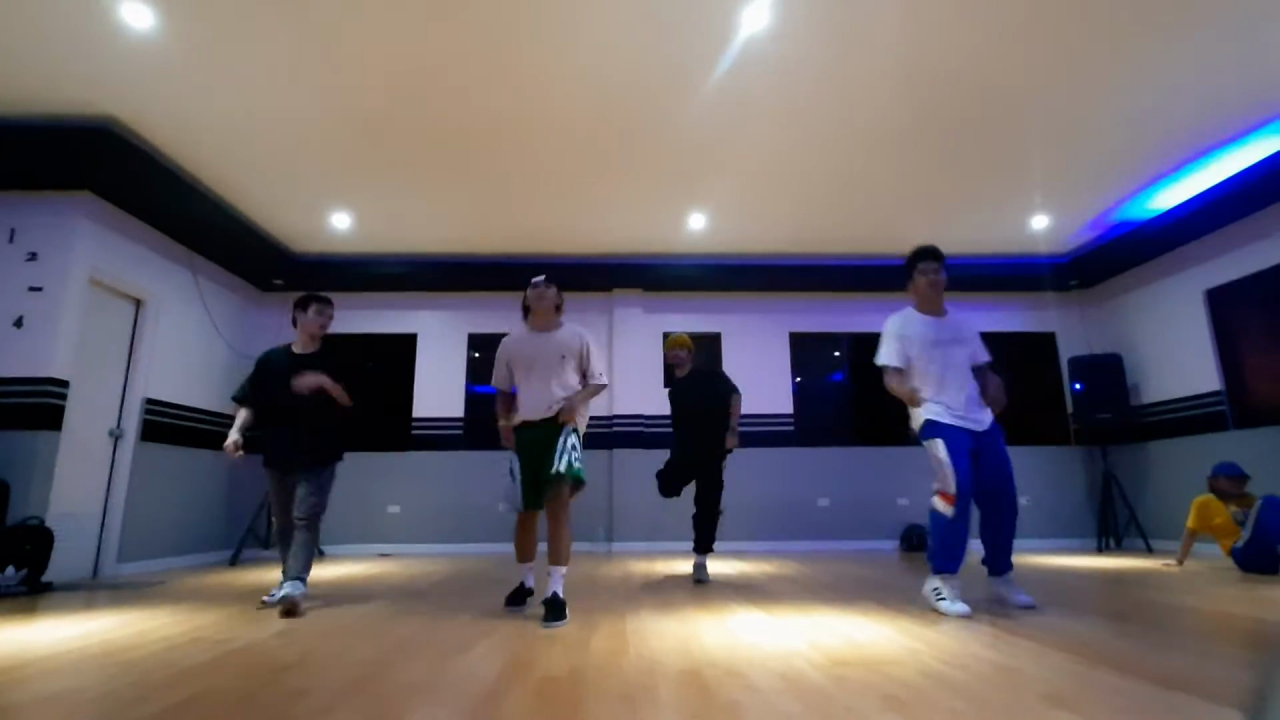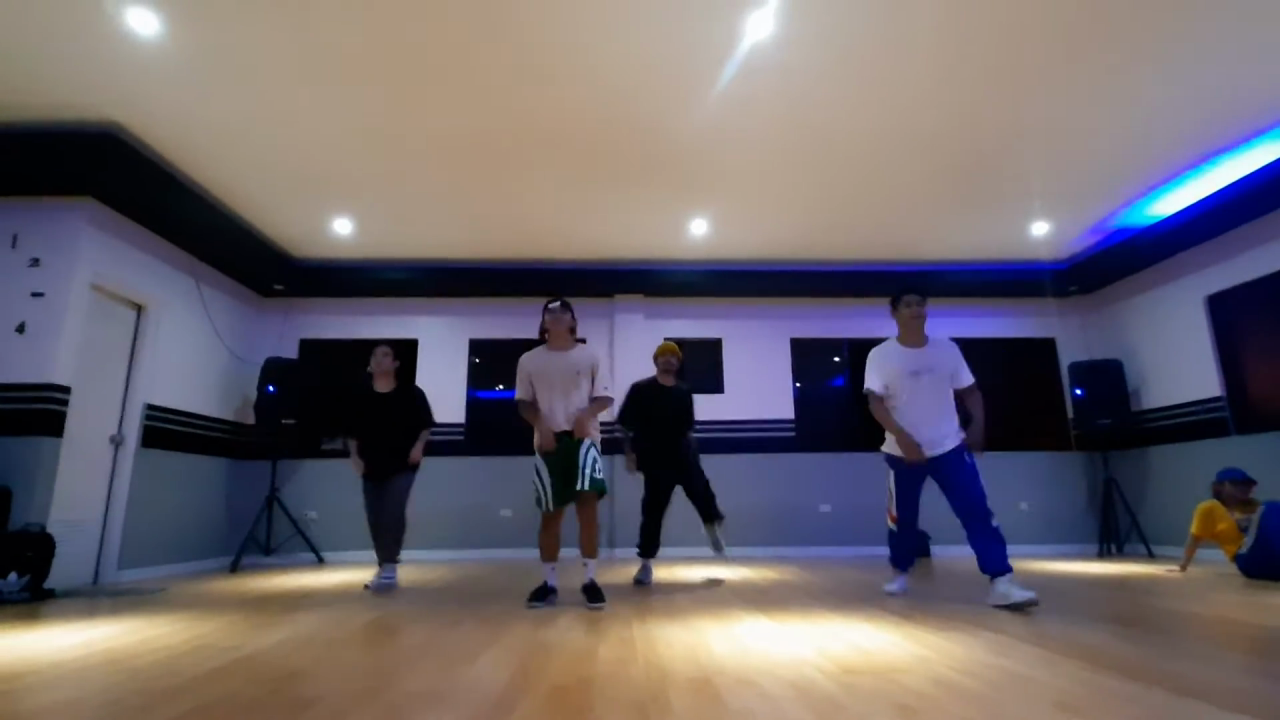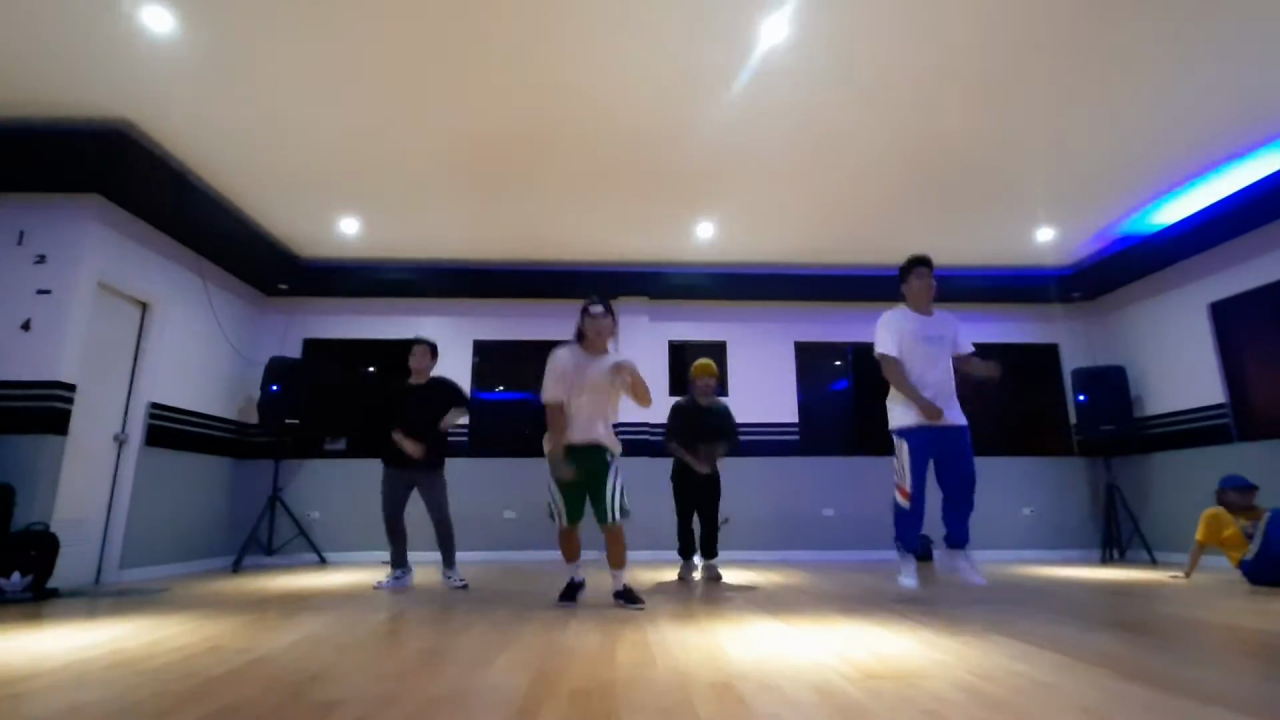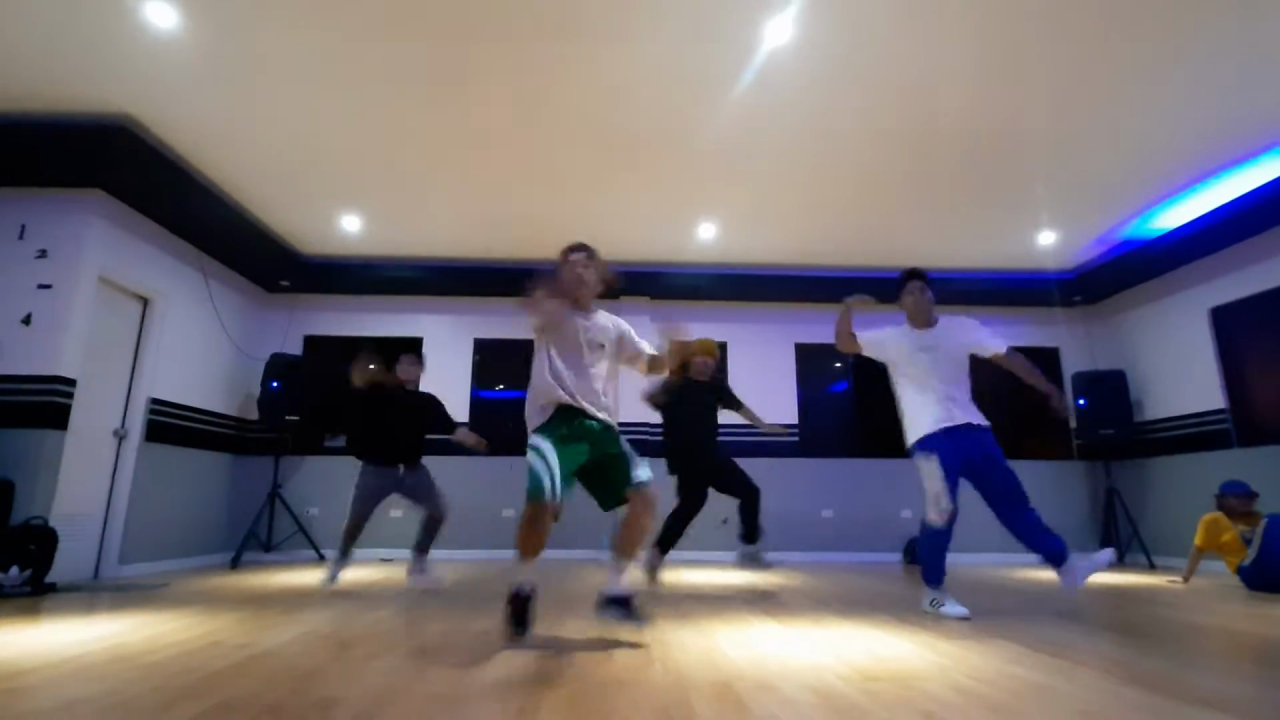
dt=1s
person 1, frame 1
left shoulder: (962, 324)
right shoulder: (899, 325)
left elbow: (982, 367)
right elbow: (891, 376)
left wrist: (994, 387)
right wrist: (912, 395)
left hip: (980, 420)
right hip: (938, 420)
left knee: (1002, 497)
right knee: (955, 489)
left ankle: (1000, 576)
right ankle: (940, 580)
person 1, frame 2
left shoulder: (947, 350)
right shoulder: (880, 356)
left elbow: (970, 394)
right elbow: (876, 403)
left wrist: (978, 431)
right wrist: (901, 437)
left hip: (950, 446)
right hip: (905, 451)
left knee: (976, 510)
right knee: (901, 516)
left ankle: (1001, 582)
right ankle: (900, 572)
person 1, frame 3
left shoulder: (948, 323)
right shoulder: (891, 321)
left elbow: (966, 361)
right elbow: (889, 366)
left wrist: (984, 367)
right wrist: (920, 403)
left hip: (951, 419)
right hip: (910, 419)
left knee: (962, 486)
right knee: (911, 488)
left ankle: (956, 553)
right ankle: (907, 560)
person 1, frame 4
left shoulder: (962, 327)
right shoulder: (890, 337)
left elbow: (1007, 356)
right elbow: (846, 344)
left wrist: (1049, 389)
right wrist: (848, 310)
left hip: (969, 427)
right hip: (931, 432)
left knee: (1009, 498)
right knee: (943, 509)
left ankle: (1065, 564)
right ankle: (935, 592)
person 2, frame 1
left shoulder: (578, 338)
right shoulder: (510, 344)
left elbow: (598, 381)
right elbow: (503, 390)
left wrist: (577, 401)
right wrist: (503, 420)
left hip: (564, 427)
right hip: (525, 431)
left knee: (558, 506)
right knee: (527, 513)
left ankle: (555, 593)
right ankle: (526, 583)
person 2, frame 2
left shoulder: (589, 356)
right shoulder: (529, 360)
left elbow: (605, 397)
right elbow: (523, 402)
left wrist: (587, 413)
right wrist: (540, 424)
left hip: (583, 439)
right hip: (548, 443)
left knee: (588, 506)
right knee: (550, 514)
left ankle: (589, 581)
right ankle: (549, 583)
person 2, frame 3
left shoulder: (619, 362)
right shoulder: (562, 358)
left elbow: (644, 399)
right elbow: (553, 408)
left wrist: (630, 374)
right wrist: (557, 454)
left hip: (602, 451)
right hip: (566, 451)
left knee: (613, 527)
right knee: (567, 526)
left ankle: (620, 587)
right ankle: (576, 578)
person 2, frame 4
left shoulder: (613, 326)
right shoulder: (550, 314)
left elbow: (651, 363)
right elbow: (537, 304)
left wrist: (667, 355)
left hip: (600, 426)
right hip: (554, 420)
left knee: (642, 499)
right knee: (541, 506)
left ankle: (615, 591)
right ankle: (523, 589)
person 3, frame 1
left shoulder: (333, 362)
right shoulder: (271, 360)
left elbow: (348, 402)
right elbow: (250, 401)
left wrist: (325, 382)
right wrist: (236, 431)
left hip: (319, 455)
right hip: (278, 454)
left knee: (306, 515)
right knee: (283, 520)
left ankle: (295, 583)
right ankle: (290, 578)
person 3, frame 2
left shoulder: (411, 394)
right shoulder: (361, 399)
left elbow: (426, 426)
right elbow: (352, 435)
left wrist: (419, 446)
right wrist: (355, 456)
left hip: (402, 466)
right hip: (373, 469)
left knee: (395, 514)
right knee: (376, 520)
left ankle: (390, 562)
right ankle: (385, 567)
person 3, frame 3
left shoulder: (443, 387)
right shoulder: (398, 392)
left elbow: (463, 406)
right elbow: (392, 425)
left wrist: (453, 416)
right wrist: (405, 442)
left hip: (432, 464)
right hip: (398, 464)
left knee: (441, 519)
right knee: (391, 518)
left ankle: (449, 569)
right ankle: (400, 570)
person 3, frame 4
left shoulder: (429, 401)
right shoulder: (383, 391)
left elbow: (452, 429)
right elbow: (358, 382)
left wrist: (471, 439)
right wrist: (366, 370)
left hip: (411, 469)
right hip: (379, 467)
left knee: (438, 510)
right knee: (358, 516)
left ankle: (419, 560)
right ankle: (341, 558)
person 4, frame 1
left shoulder: (708, 376)
right shoulder: (674, 390)
left elbow: (735, 396)
left wrist: (732, 430)
right wrist: (677, 449)
left hip: (712, 449)
right hip: (685, 451)
left knee: (708, 505)
right knee: (666, 485)
left ankle: (701, 560)
person 4, frame 2
left shoulder: (684, 393)
right shoulder: (640, 390)
right elbow: (626, 424)
left wrist: (693, 451)
right wrist: (629, 453)
left hip: (684, 457)
right hip: (655, 460)
left knee: (703, 495)
right knee: (652, 511)
left ankle: (713, 528)
right ankle: (646, 564)
person 4, frame 3
left shoulder: (722, 411)
right shoulder: (681, 408)
left elbow: (730, 441)
right elbow: (672, 442)
left wrist: (711, 453)
right wrist: (691, 460)
left hip: (710, 476)
right hip: (684, 474)
left knee: (709, 521)
right knee: (684, 520)
left ankle: (709, 563)
right ankle: (687, 562)
person 4, frame 4
left shoulder: (715, 385)
right shoulder: (677, 386)
left elbow: (736, 405)
right elbow: (653, 399)
left wrist: (762, 424)
left hip: (710, 455)
right hip: (688, 458)
left knee: (749, 491)
right knee: (688, 508)
left ankle: (750, 548)
right ankle: (656, 555)
